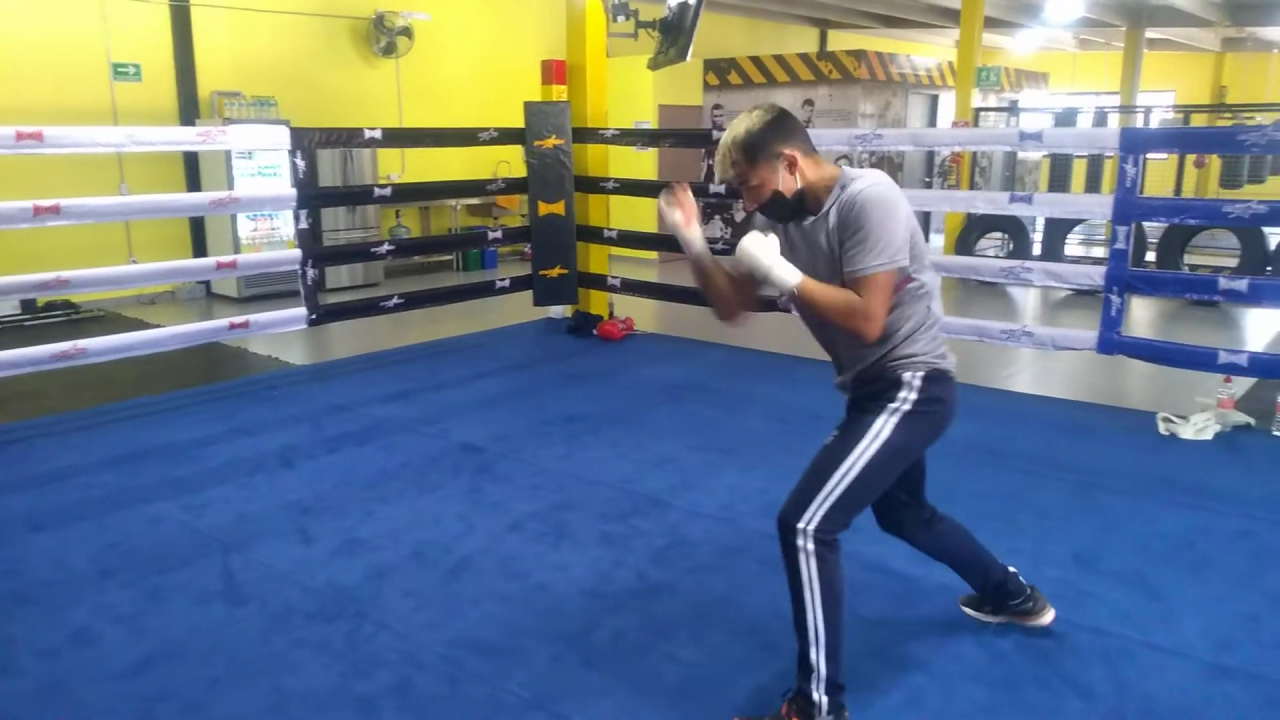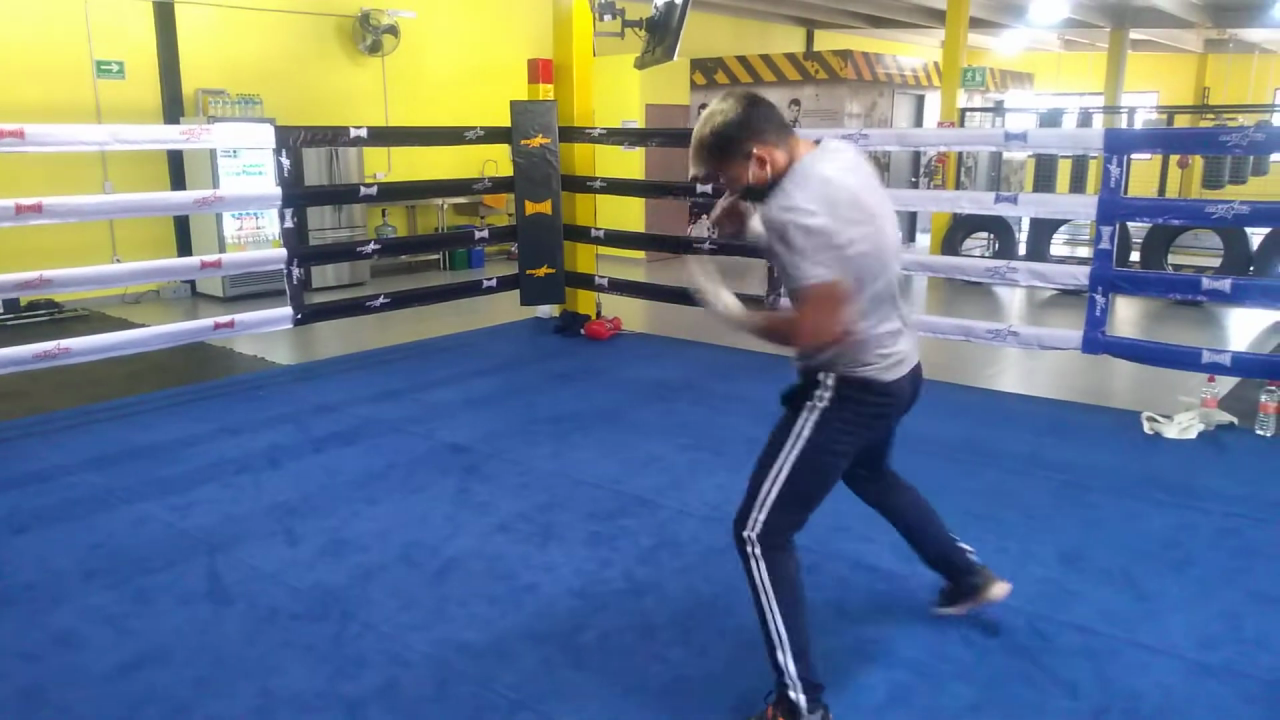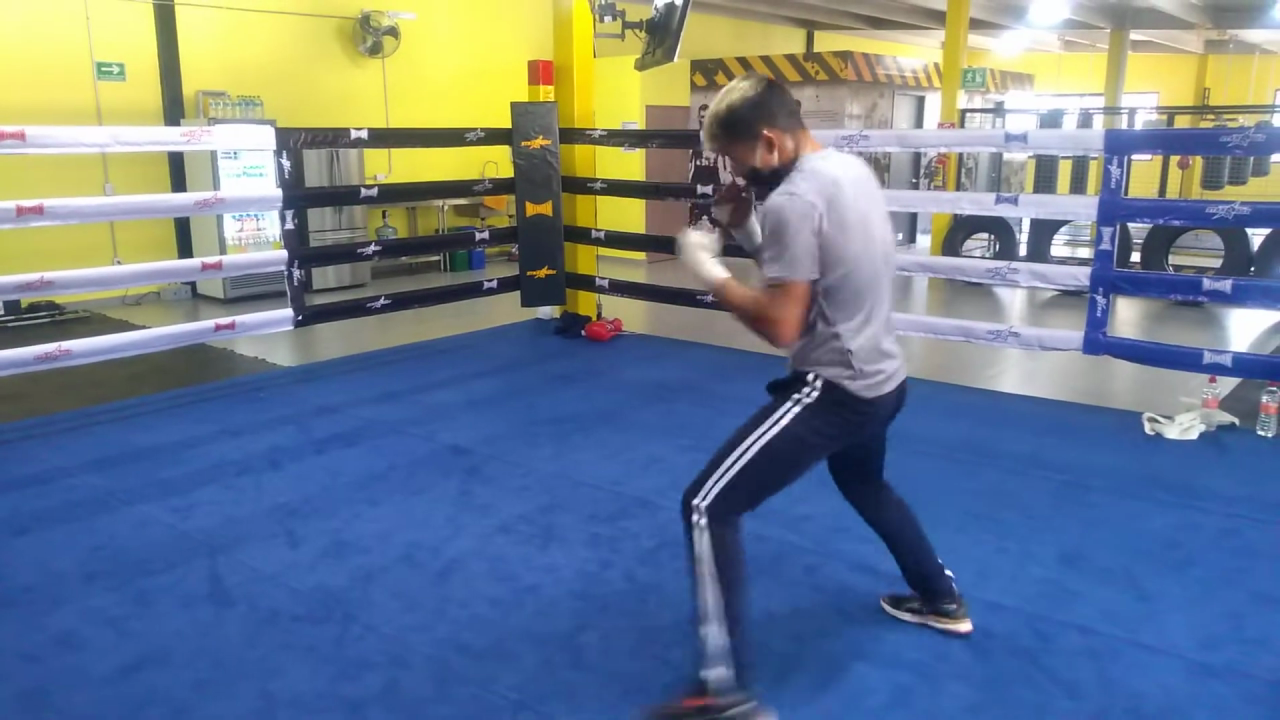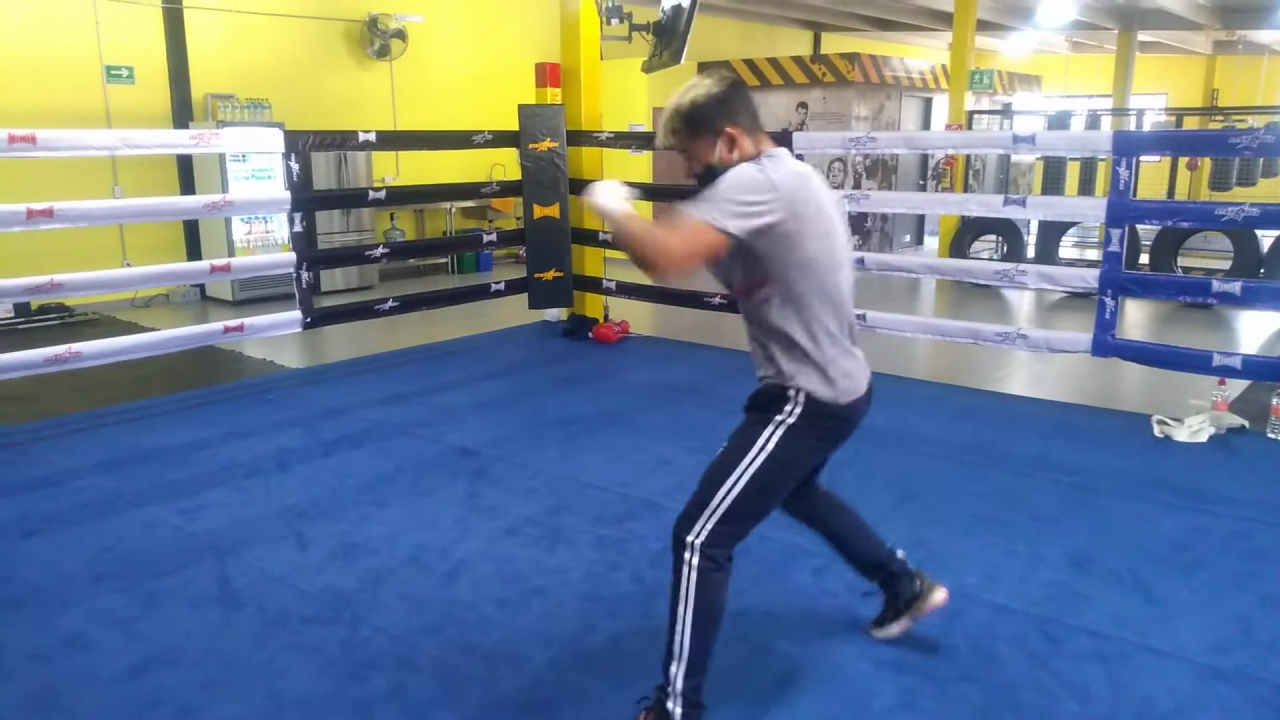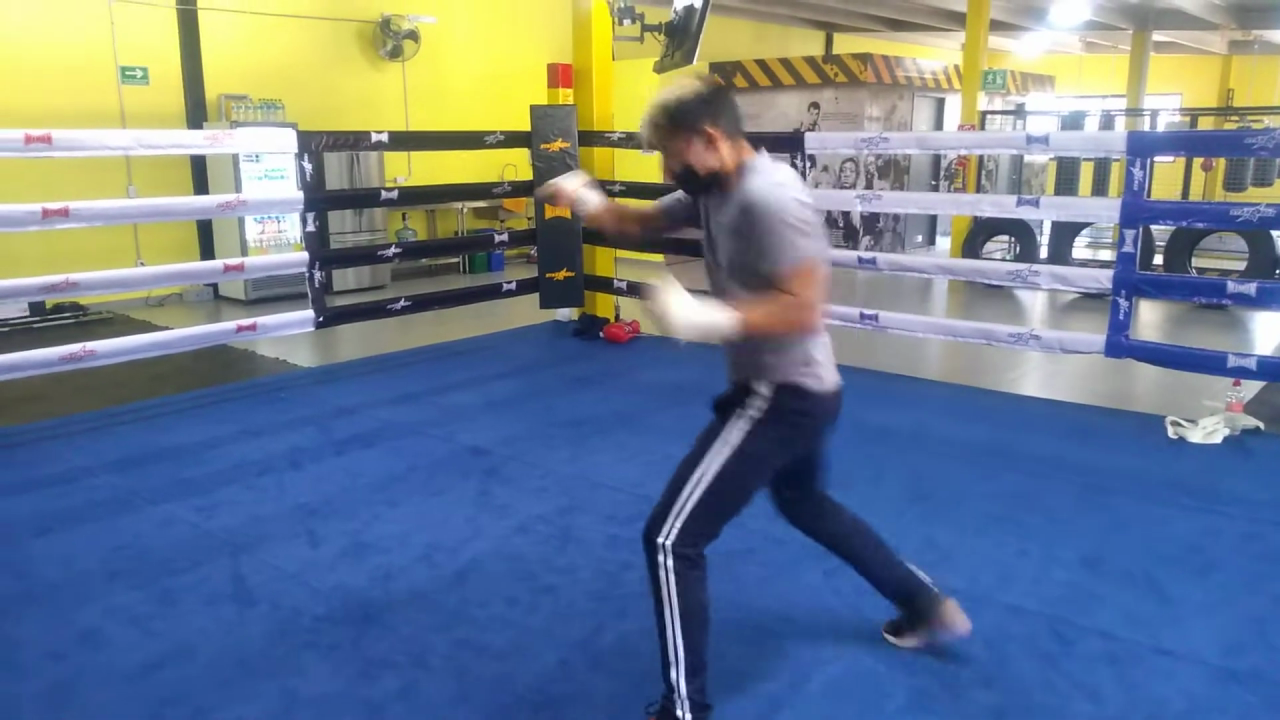
dt=0.2s
person 1, frame 1
left shoulder: (870, 198)
right shoulder: (785, 215)
left elbow: (865, 322)
right elbow: (734, 304)
left wrist: (780, 272)
right wrist: (694, 245)
left hip: (912, 386)
right hip: (879, 387)
left knee: (804, 527)
right knee: (902, 510)
right ankle: (1014, 595)
person 1, frame 2
left shoulder: (798, 206)
right shoulder: (840, 156)
left elbow: (815, 330)
left wrist: (732, 312)
right wrist: (749, 220)
left hip: (850, 386)
right hip: (894, 370)
left knee: (760, 532)
right knee: (869, 475)
right ankle: (970, 576)
person 1, frame 3
left shoulder: (792, 201)
right shoulder: (846, 167)
left elbow: (782, 328)
left wrist: (712, 274)
right wrist: (746, 228)
left hip: (833, 389)
right hip: (883, 380)
left knee: (709, 507)
right knee: (862, 481)
right ankle: (940, 597)
person 1, frame 4
left shoulder: (755, 182)
right shoulder: (791, 176)
left elbow: (664, 256)
left wrist: (612, 205)
right wrist: (694, 228)
left hip: (807, 400)
right hip: (841, 388)
left knee: (699, 540)
right knee: (796, 491)
right ankle: (906, 586)
person 1, frame 5
left shoulder: (770, 197)
right shoulder: (716, 191)
left elbow: (803, 311)
right elbow: (642, 223)
left wrist: (710, 319)
right wrist: (587, 201)
left hip: (783, 396)
right hip: (802, 392)
left knee: (670, 539)
right knee: (806, 503)
right ankle: (926, 604)
